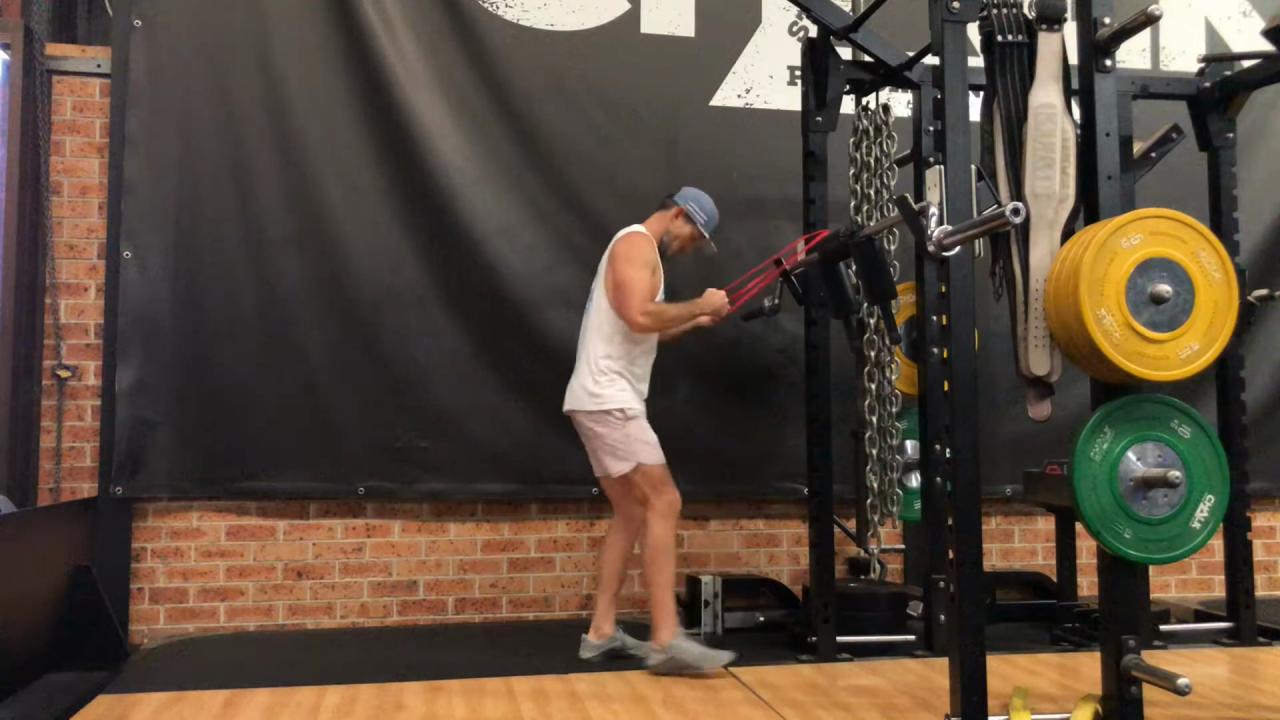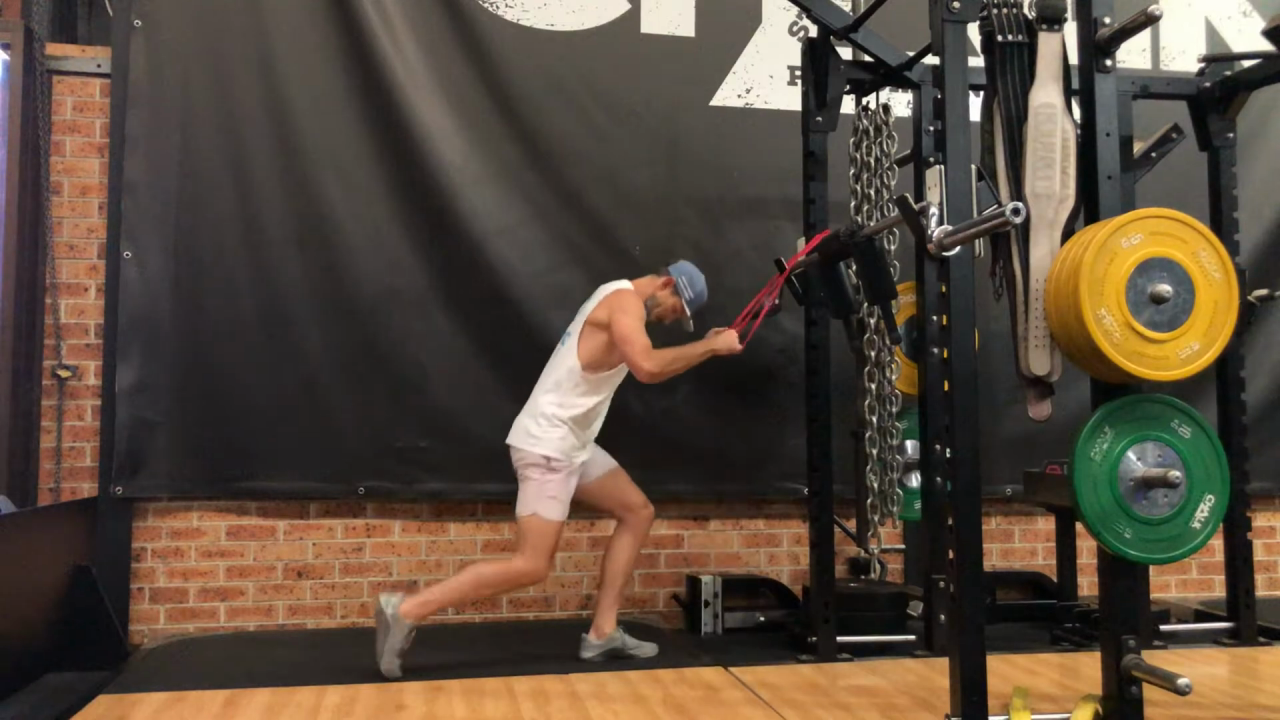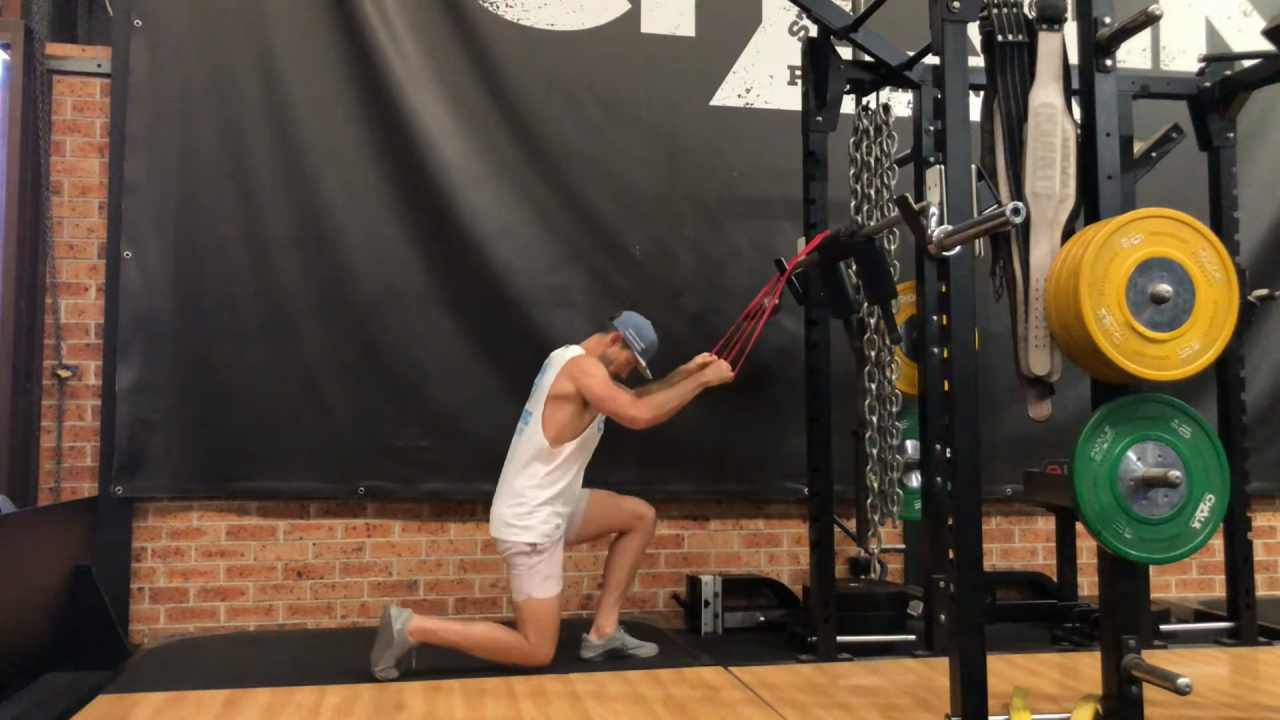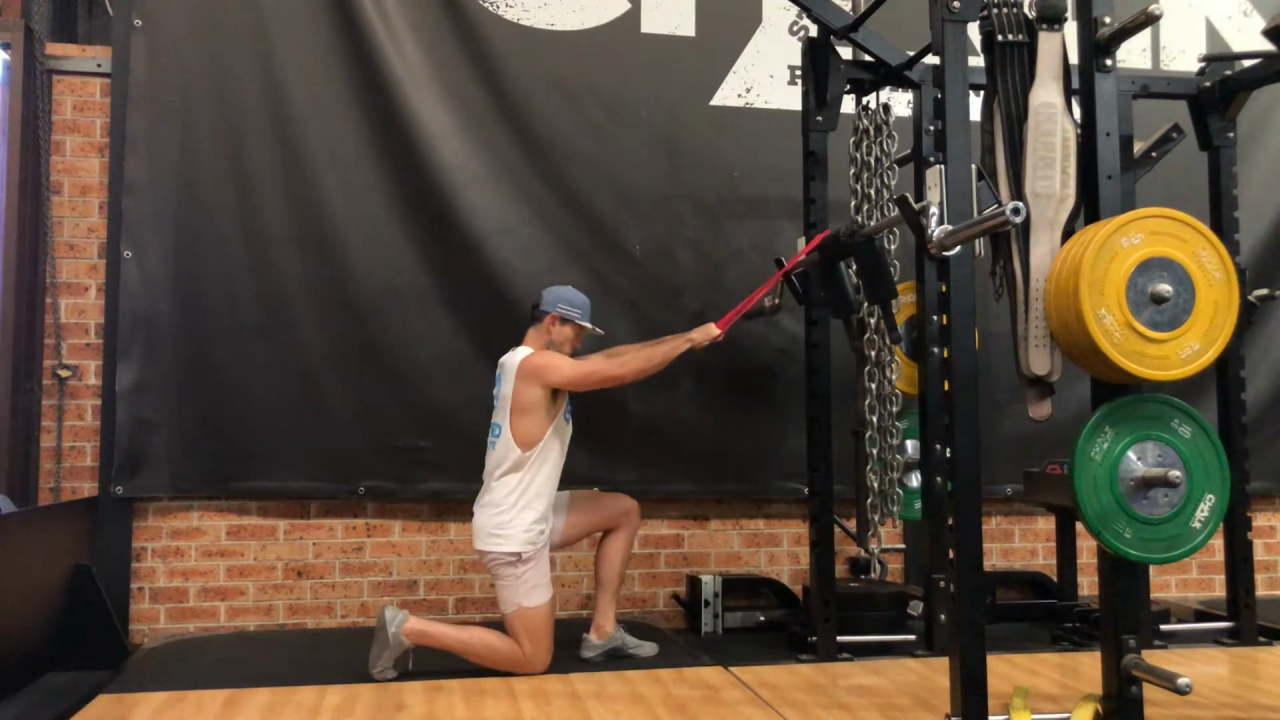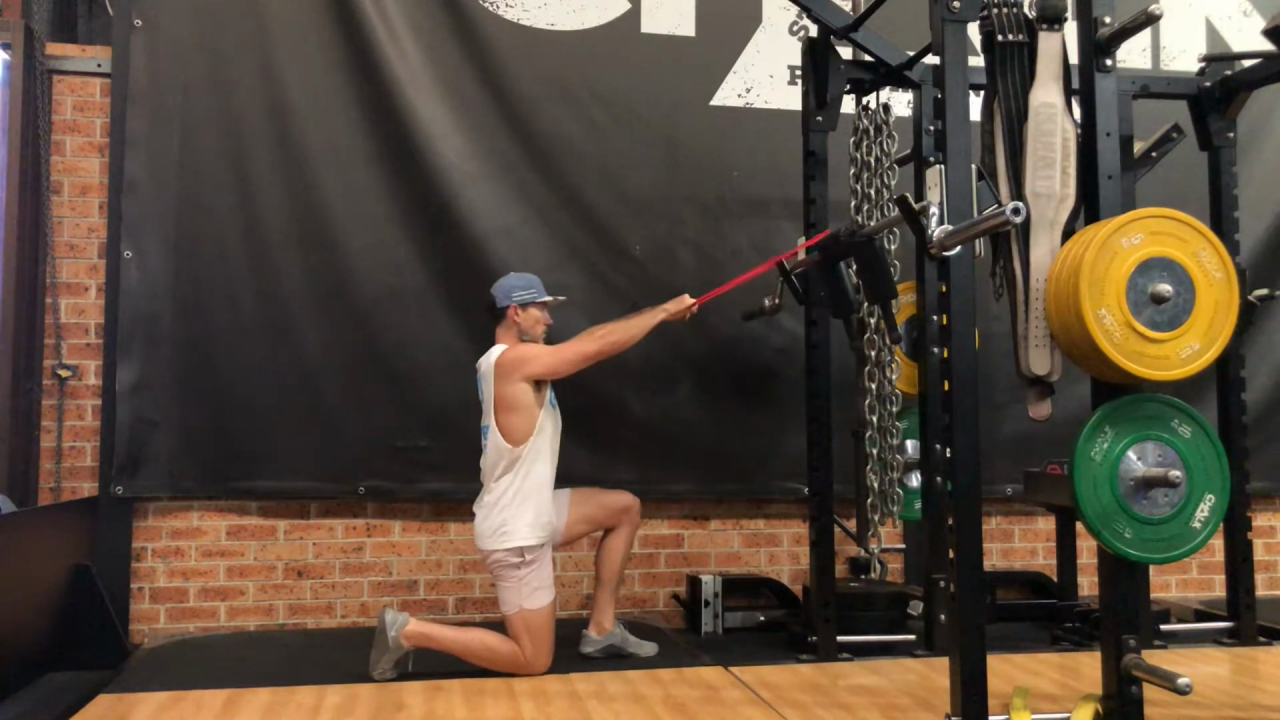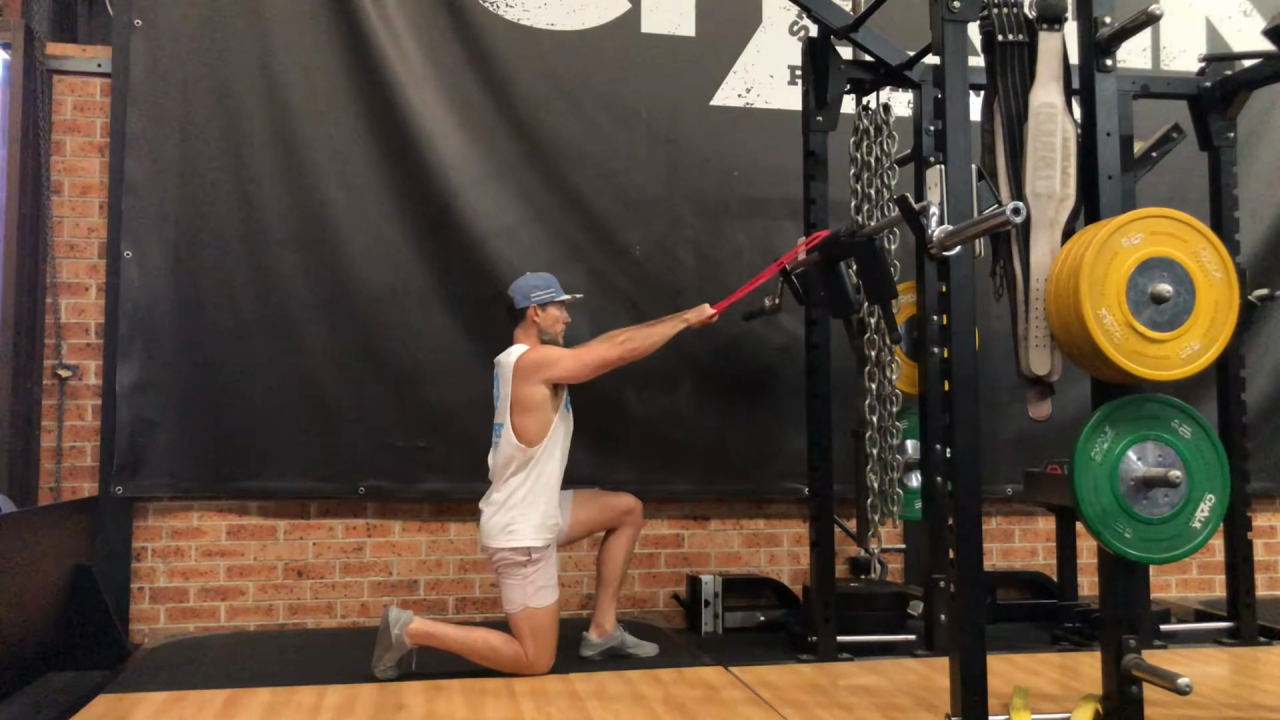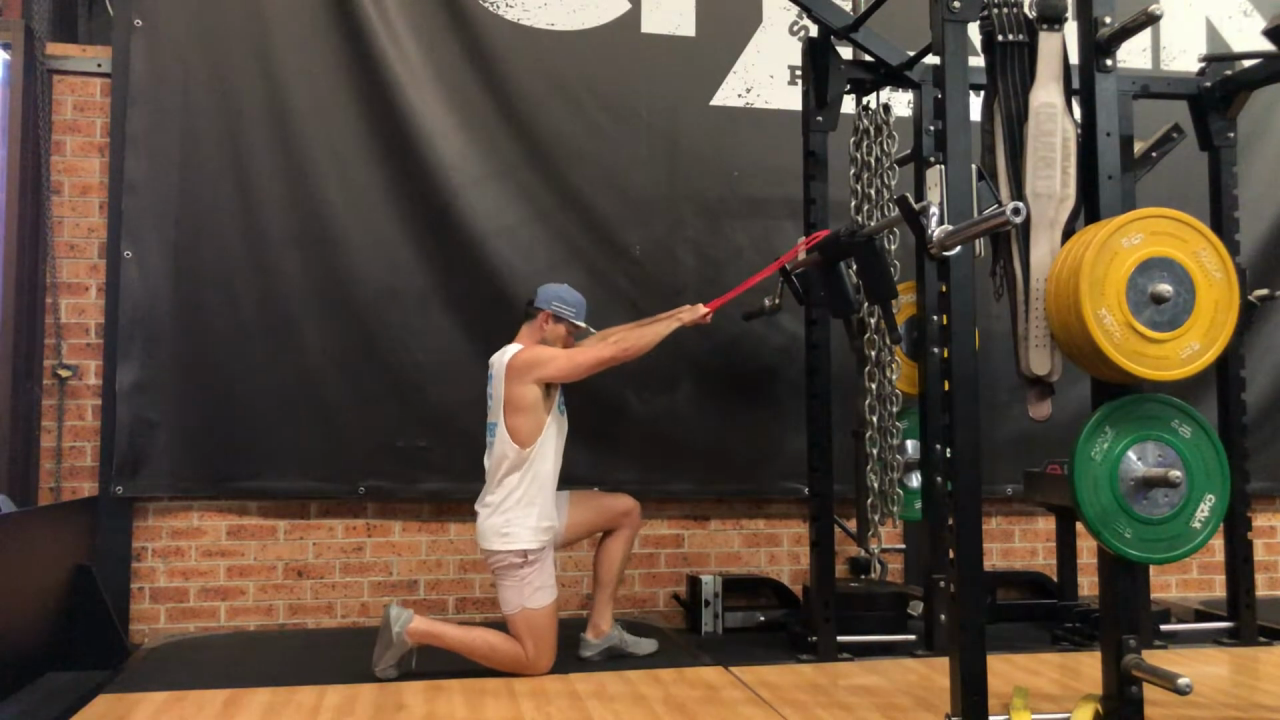
dt=0.4s
person 1, frame 1
left shoulder: (636, 250)
right shoulder: (637, 243)
right elbow: (640, 316)
left wrist: (696, 319)
right wrist: (699, 305)
left hip: (605, 399)
right hip: (607, 399)
left knee: (633, 512)
right knee: (664, 504)
left ankle: (601, 632)
right ankle: (667, 639)
person 1, frame 2
left shoulder: (620, 302)
right shoulder: (625, 298)
left elbow: (640, 368)
right elbow: (647, 366)
left wrist: (704, 348)
right wrist: (709, 346)
left hip: (569, 441)
right hip: (546, 442)
left knee: (639, 512)
right knee: (532, 563)
left ankle: (603, 632)
right ankle: (405, 611)
person 1, frame 3
left shoulder: (573, 363)
right shoulder: (582, 366)
left elbow: (632, 401)
right elbow: (639, 416)
left wrist: (686, 371)
right wrist: (704, 380)
left hip: (549, 507)
right hip: (529, 524)
left knee: (641, 517)
right knee: (537, 651)
left ankle: (603, 632)
right ankle: (410, 627)
person 1, frame 4
left shoulder: (527, 362)
right shoulder: (536, 365)
left elbow: (607, 357)
right elbow: (621, 370)
left wrist: (678, 339)
right wrist: (689, 340)
left hip: (527, 516)
right hip: (513, 535)
left knee: (625, 511)
right knee: (532, 660)
left ankle: (603, 632)
right ankle: (407, 628)
person 1, frame 5
left shoulder: (512, 361)
right shoulder: (514, 360)
left elbow: (589, 338)
right elbow: (601, 345)
left wrist: (659, 315)
right wrist: (664, 310)
left hip: (528, 515)
right hip: (515, 533)
left knee: (625, 508)
right knee: (533, 662)
left ankle: (602, 630)
right ankle: (406, 631)
person 1, frame 6
left shoulder: (524, 359)
right shoulder: (534, 362)
left elbow: (606, 341)
right elbow: (621, 351)
left wrist: (678, 318)
right wrist: (686, 320)
left hip: (533, 514)
right hip: (520, 532)
left knee: (628, 510)
right knee: (535, 662)
left ankle: (603, 631)
right ankle: (411, 629)
person 1, frame 7
left shoulder: (520, 360)
right shoulder: (528, 361)
left elbow: (602, 339)
right elbow: (615, 351)
left wrist: (674, 314)
right wrist: (680, 321)
left hip: (531, 515)
right hip: (516, 533)
left knee: (625, 510)
right knee: (536, 661)
left ankle: (600, 631)
right ankle: (413, 628)
